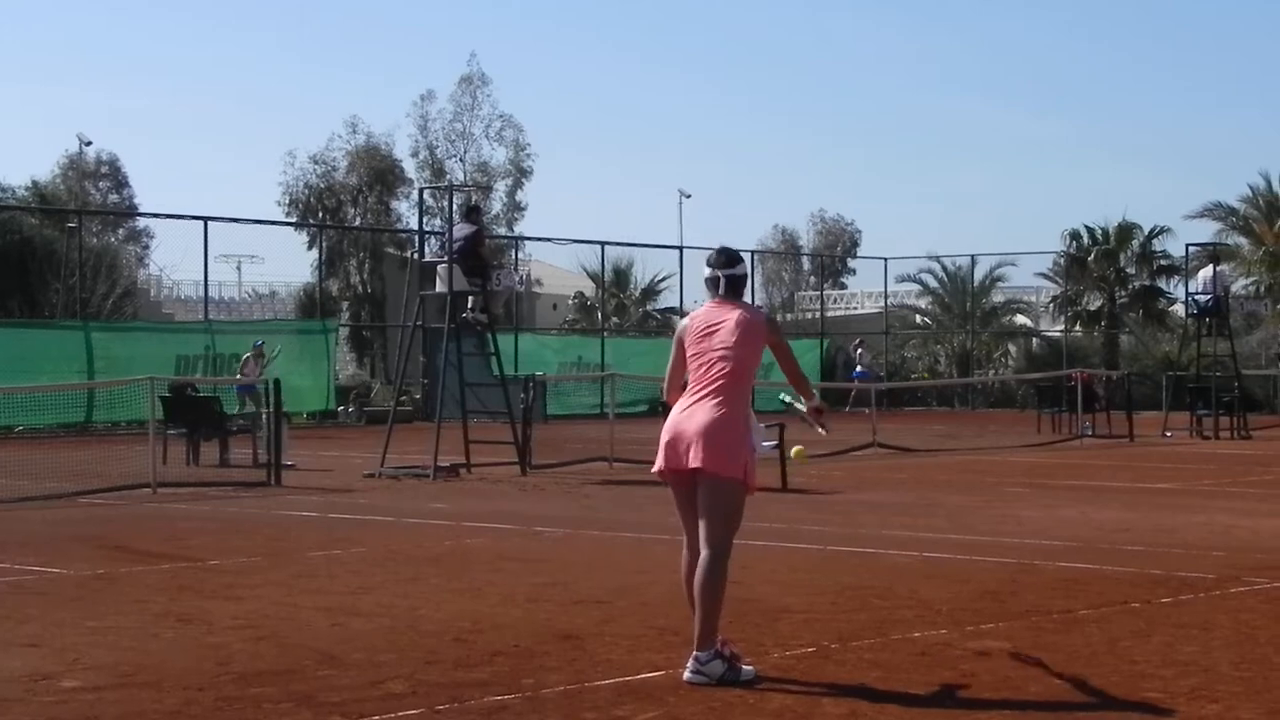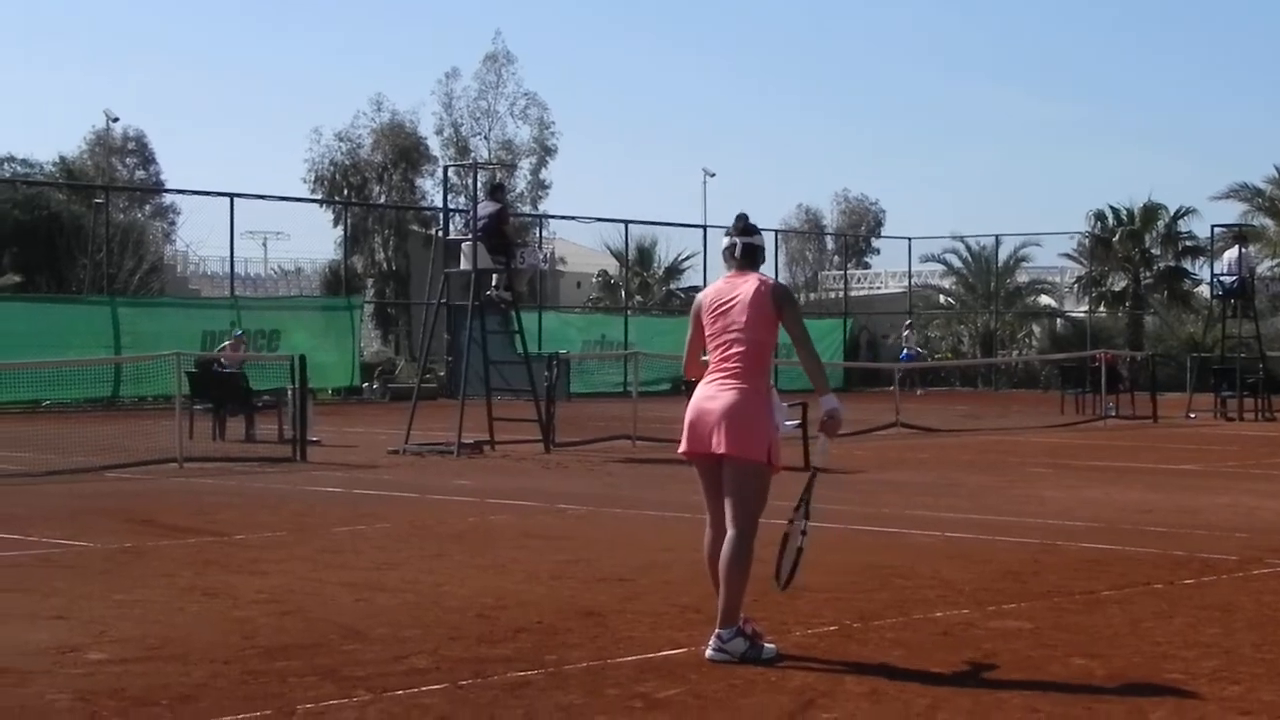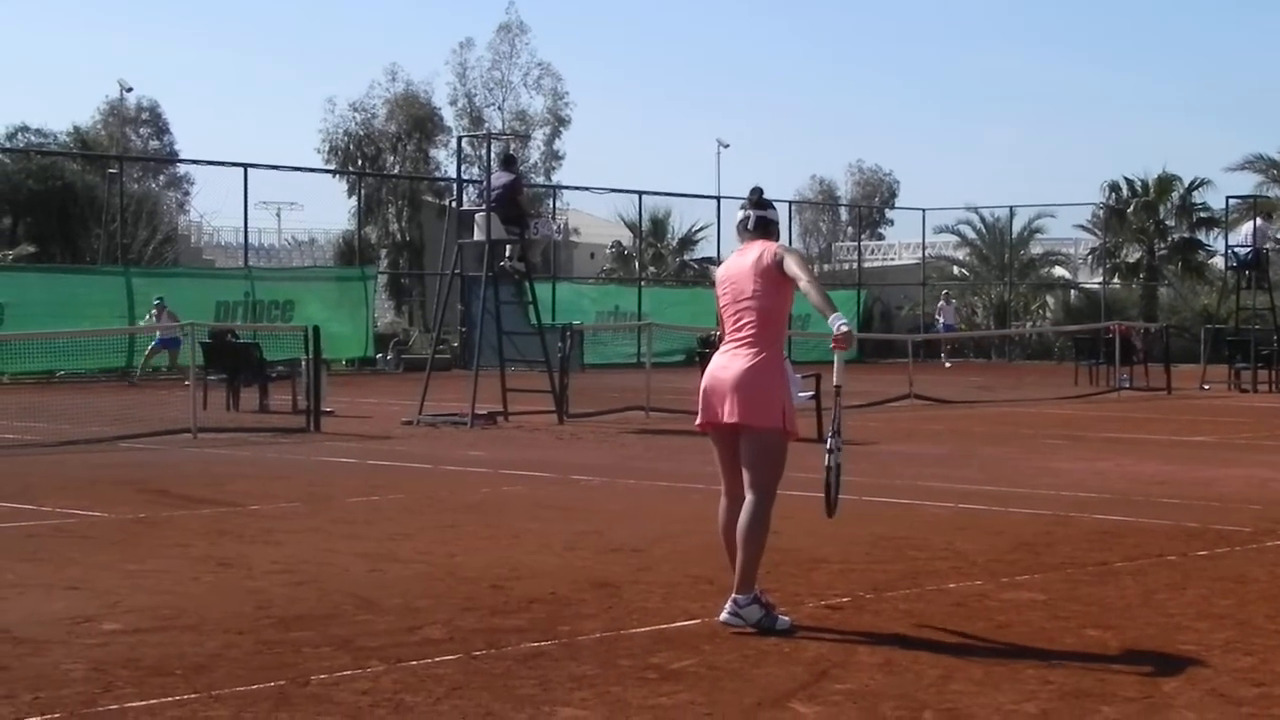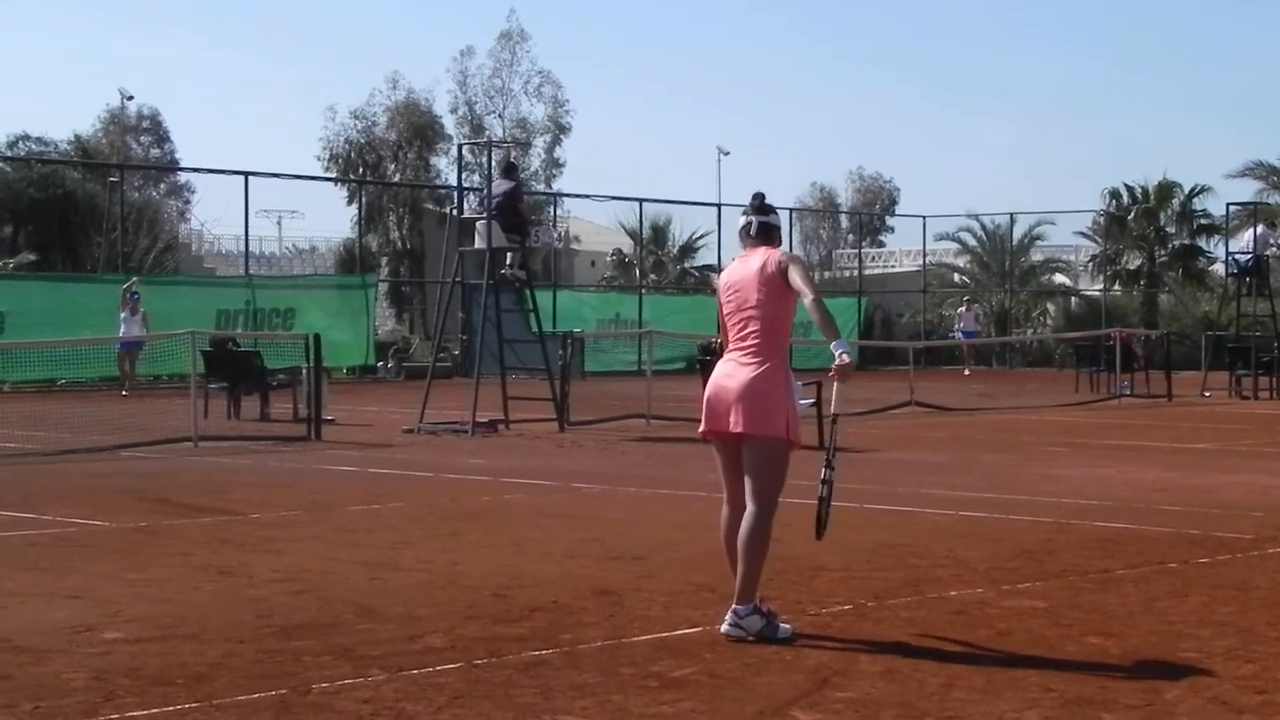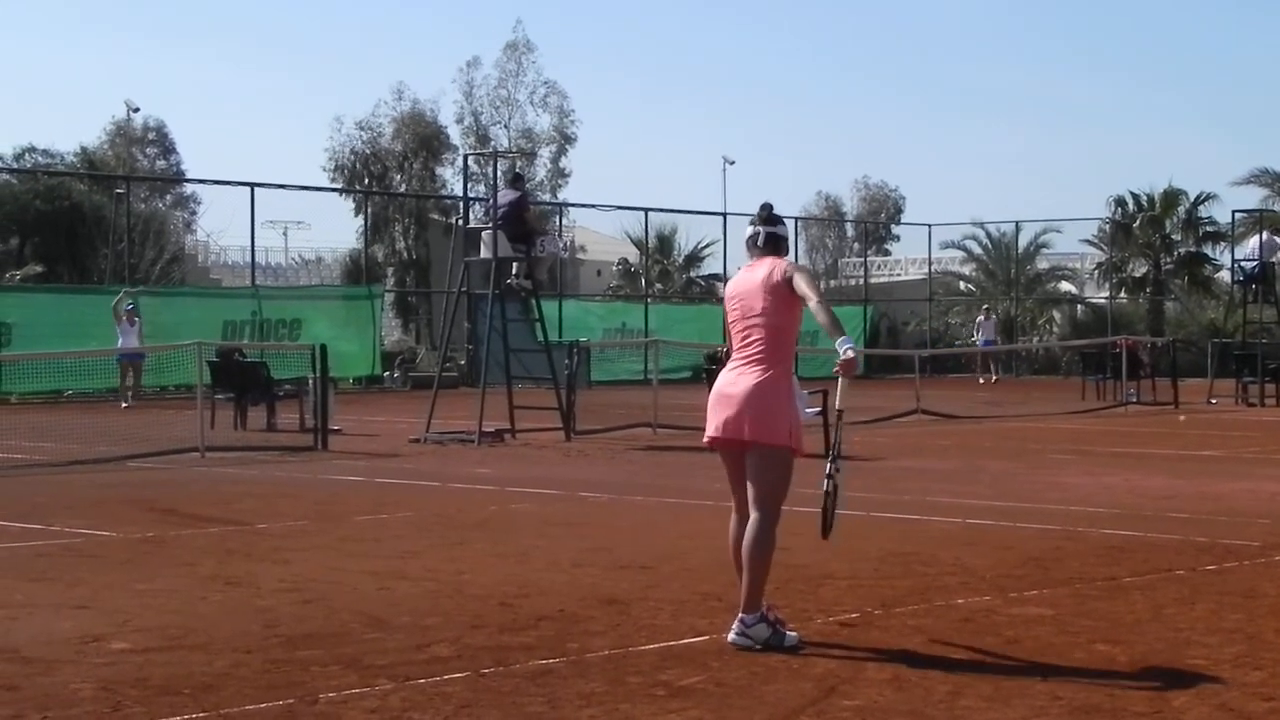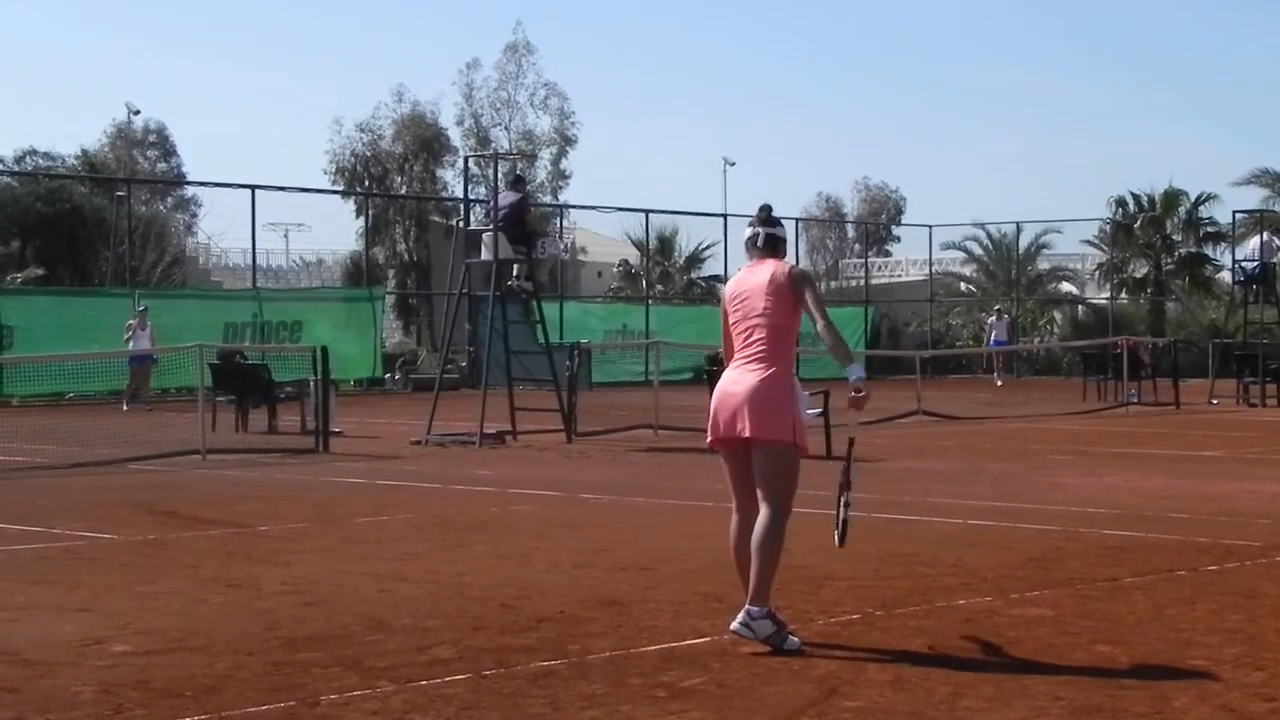
dt=0.7s
person 1, frame 1
left shoulder: (689, 323)
right shoulder: (759, 320)
right elbow: (794, 371)
right wrist: (812, 402)
left hip: (678, 428)
right hip: (722, 432)
left knee: (695, 544)
right knee: (715, 548)
left ankle: (708, 645)
right ankle: (704, 658)
person 1, frame 2
left shoulder: (704, 298)
right shoulder: (774, 292)
right elbow: (804, 347)
right wrist: (828, 401)
left hip: (703, 408)
right hip: (745, 412)
left knee: (719, 522)
right knee: (742, 526)
left ankle: (731, 622)
right ankle: (725, 636)
person 1, frame 3
left shoulder: (724, 268)
right shoulder: (778, 253)
right elbow: (806, 281)
right wrist: (838, 320)
left hip: (718, 375)
right hip: (758, 379)
left knee: (734, 492)
right knee: (759, 494)
left ankle: (744, 593)
right ankle: (742, 600)
person 1, frame 4
left shoulder: (726, 275)
right shoulder: (784, 261)
right elbow: (811, 299)
right wrist: (840, 348)
left hip: (722, 384)
right hip: (763, 388)
left knee: (736, 501)
right knee: (761, 504)
left ankle: (745, 601)
right ankle: (742, 611)
person 1, frame 5
left shoulder: (734, 284)
right shoulder: (789, 271)
right elbow: (816, 301)
right wrist: (845, 344)
left hip: (727, 391)
right hip: (765, 395)
left knee: (744, 510)
right knee: (765, 512)
left ankle: (753, 609)
right ankle: (749, 620)
person 1, frame 6
left shoulder: (731, 286)
right shoulder: (792, 276)
right elbow: (822, 323)
right wrist: (854, 371)
left hip: (727, 392)
right hip: (768, 394)
left knee: (746, 508)
right knee: (775, 507)
left ankle: (756, 608)
right ankle: (756, 612)
